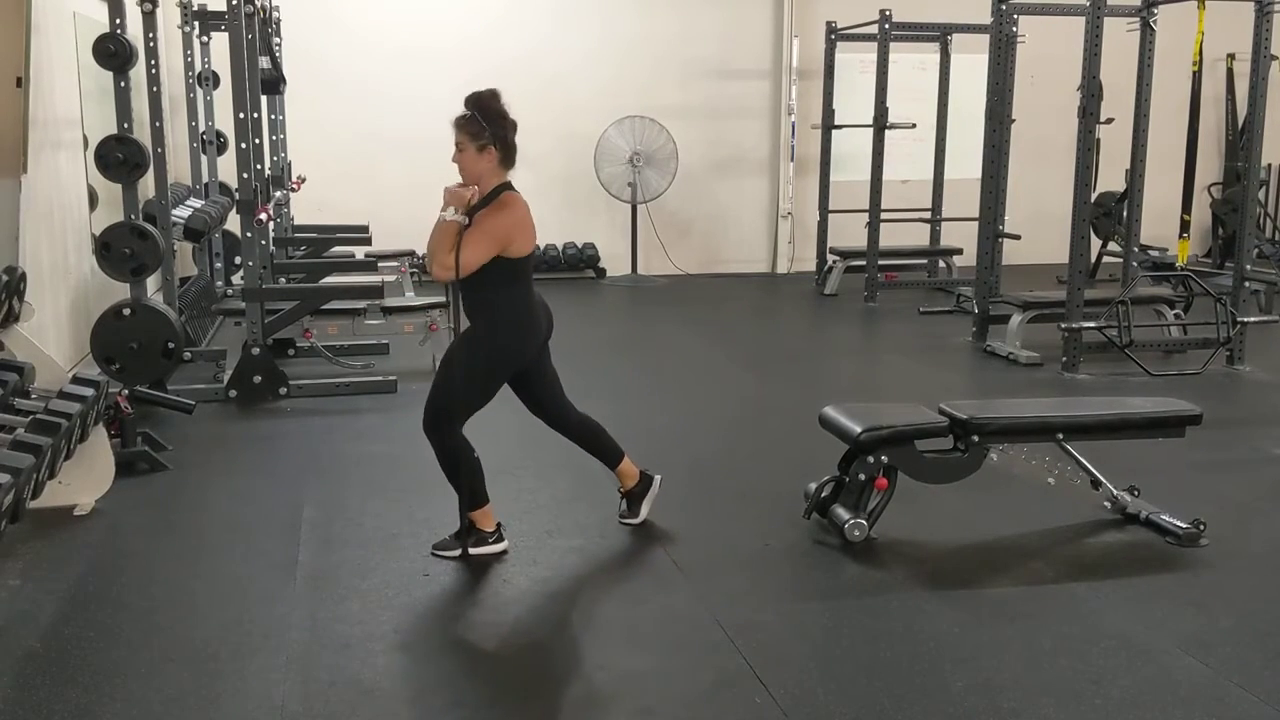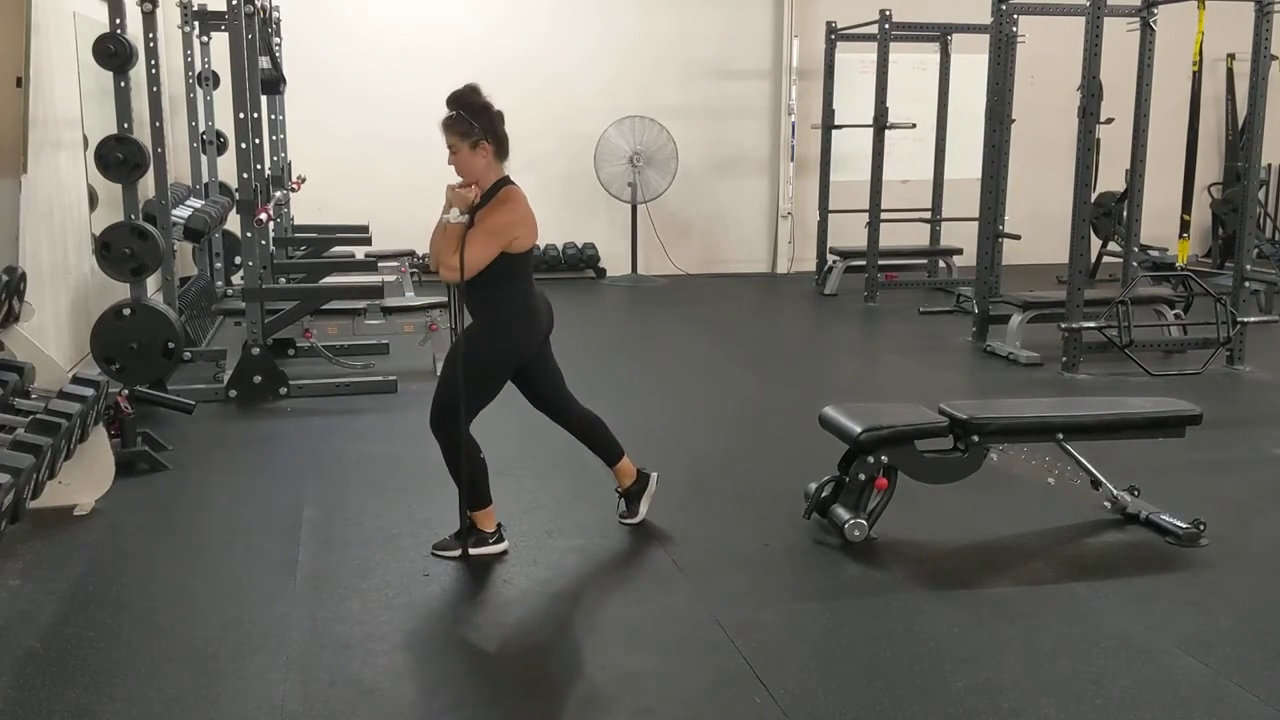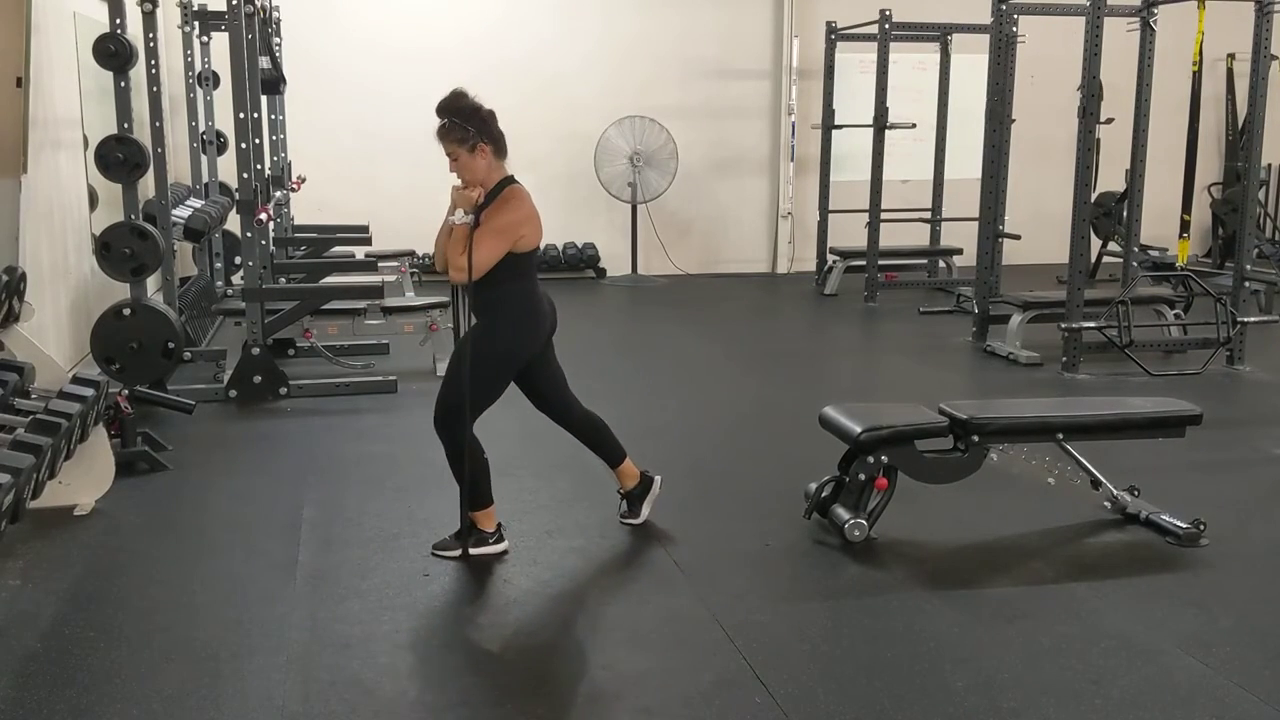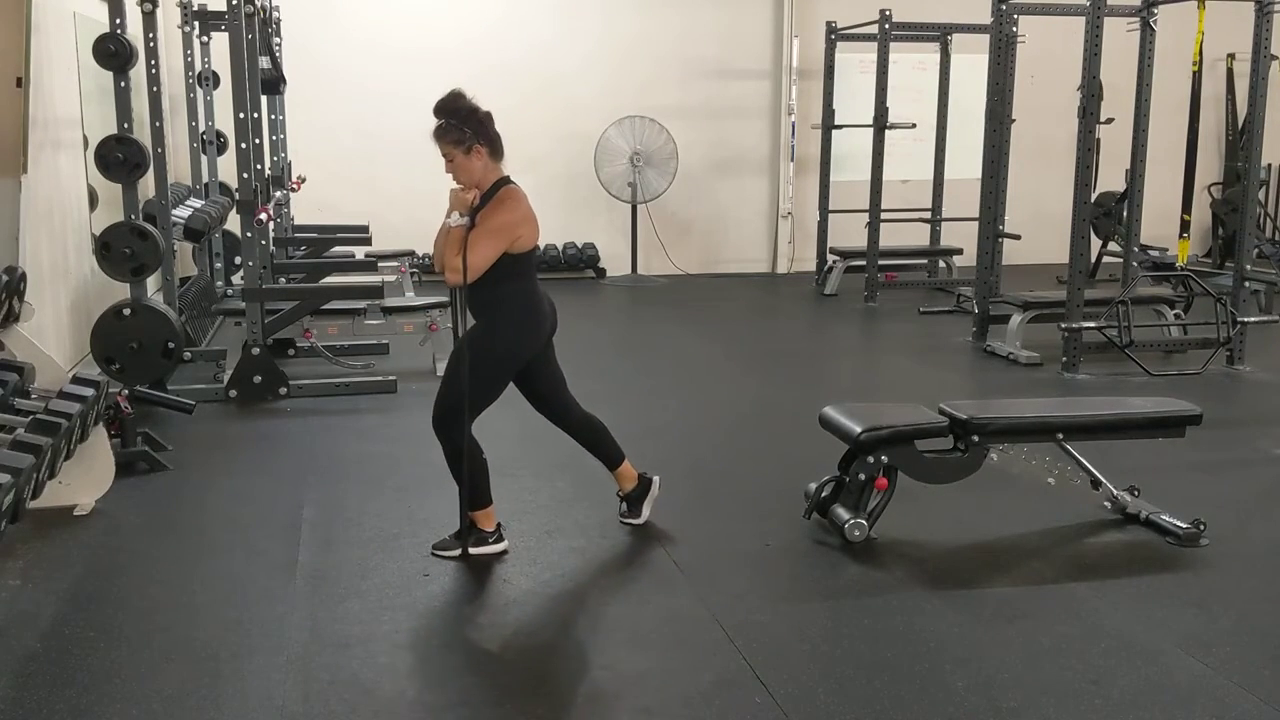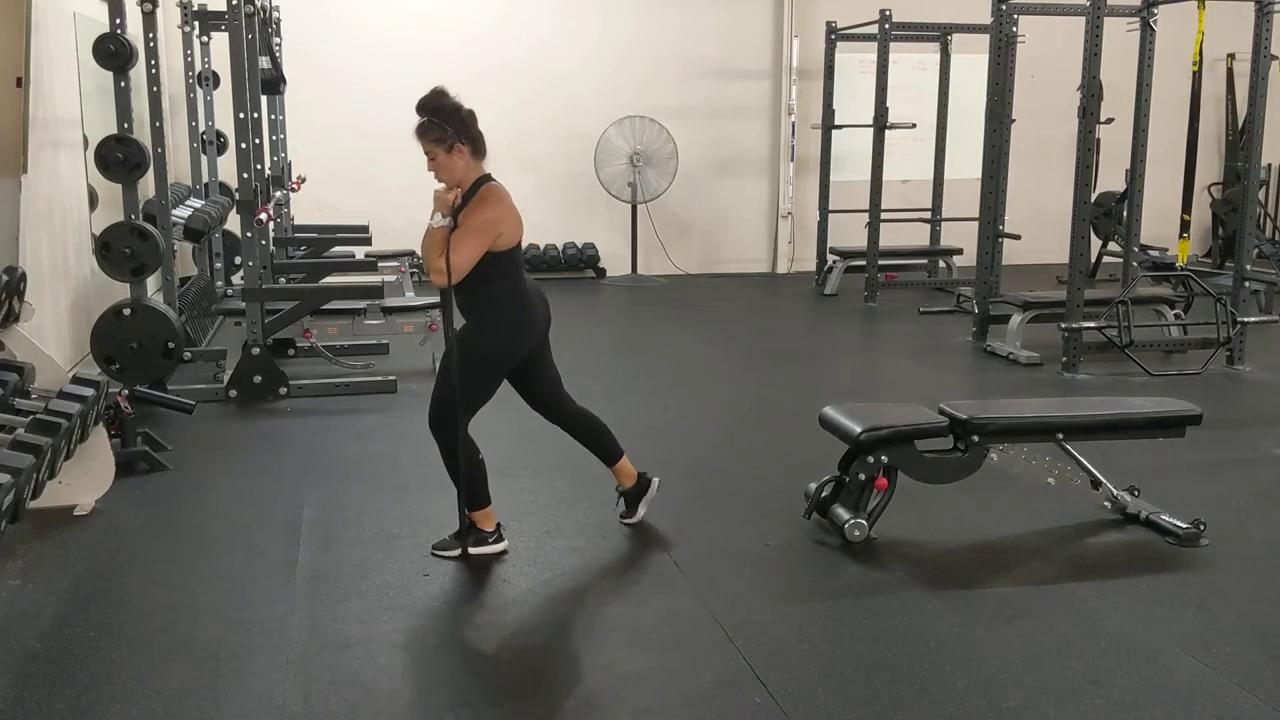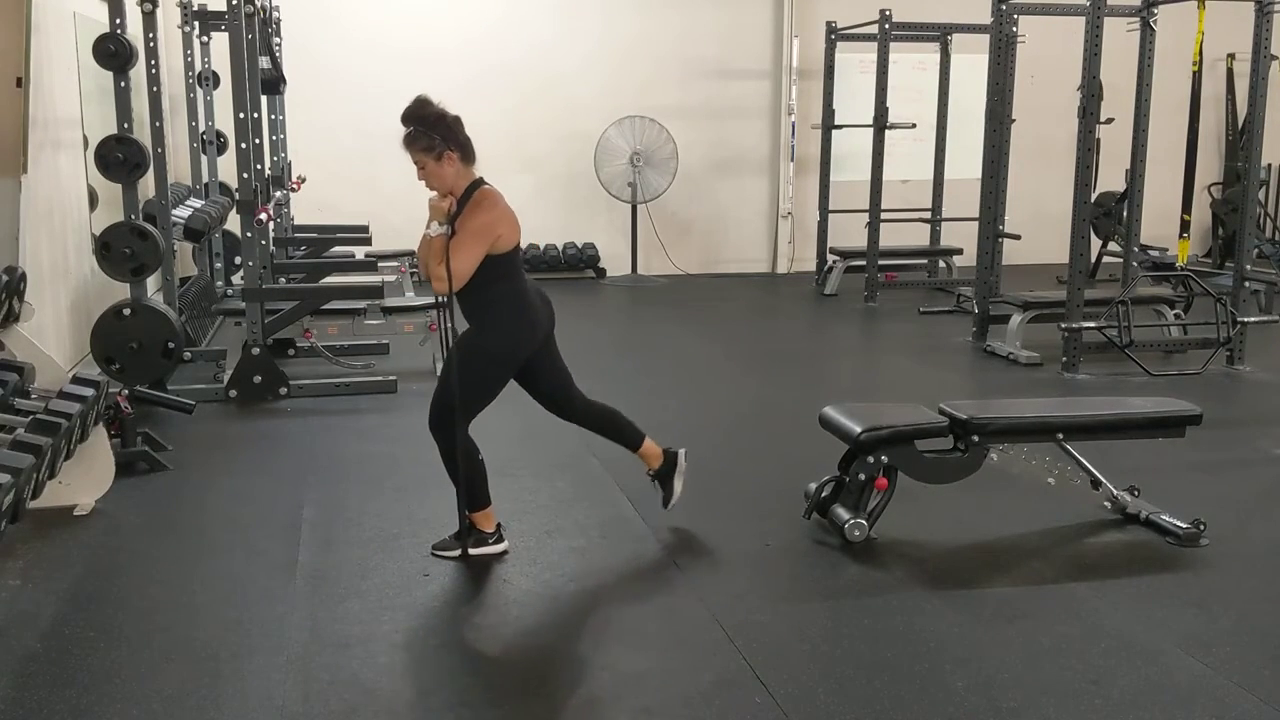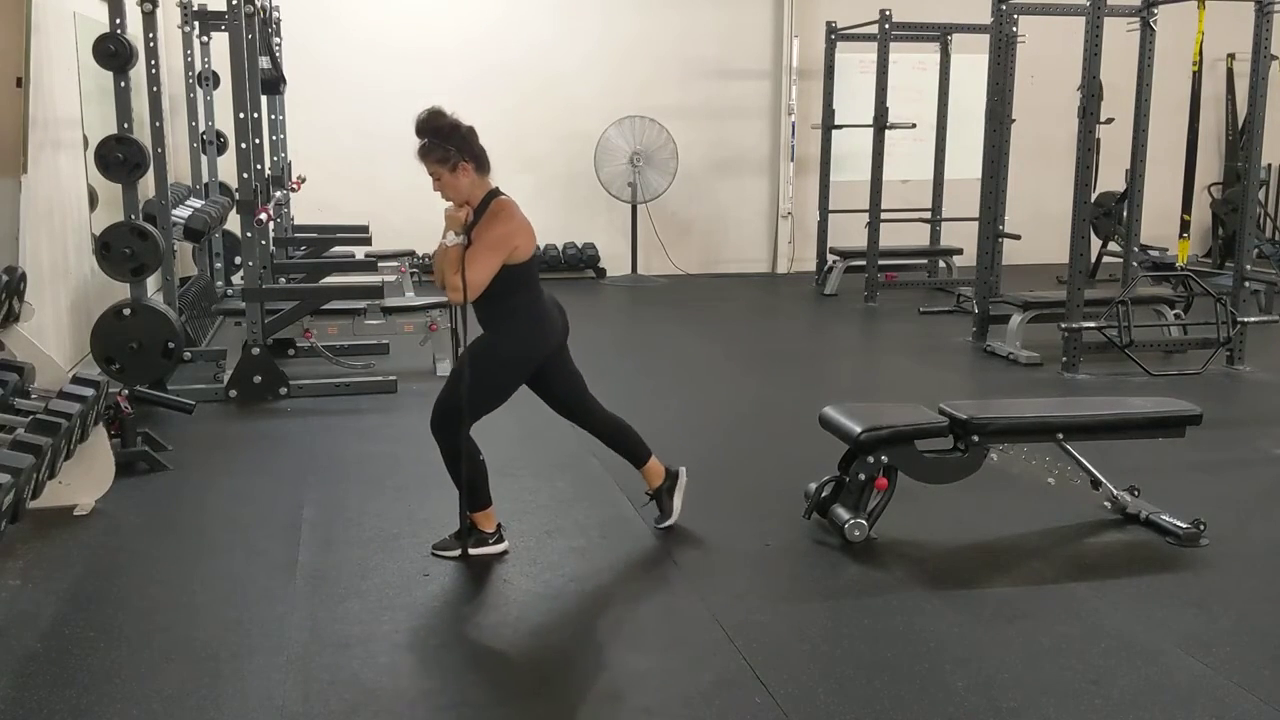
dt=0.2s
person 1, frame 1
left shoulder: (503, 213)
right shoulder: (484, 200)
left elbow: (444, 268)
right elbow: (433, 257)
left wrist: (453, 213)
right wrist: (452, 210)
left hip: (501, 334)
right hip: (521, 326)
left knee: (440, 422)
right knee: (556, 410)
left ankle: (484, 531)
right ankle: (636, 481)
person 1, frame 2
left shoulder: (506, 207)
right shoulder: (482, 197)
left elbow: (452, 270)
right elbow: (437, 260)
left wrist: (457, 214)
right wrist: (451, 211)
left hip: (503, 330)
right hip: (521, 322)
left knee: (447, 421)
right knee: (560, 405)
left ankle: (485, 532)
right ankle: (633, 480)
person 1, frame 3
left shoulder: (511, 206)
right shoulder: (485, 196)
left elbow: (462, 271)
right elbow: (442, 261)
left wrist: (462, 213)
right wrist: (456, 211)
left hip: (507, 330)
right hip: (524, 322)
left knee: (451, 422)
right knee: (562, 406)
left ankle: (485, 531)
right ankle: (636, 482)
person 1, frame 4
left shoulder: (506, 207)
right shoulder: (482, 198)
left elbow: (456, 272)
right elbow: (442, 261)
left wrist: (457, 215)
right wrist: (456, 214)
left hip: (507, 330)
right hip: (525, 322)
left knee: (450, 422)
right knee: (562, 408)
left ankle: (485, 532)
right ankle: (634, 485)
person 1, frame 5
left shoulder: (488, 205)
right shoulder: (467, 196)
left elbow: (443, 274)
right elbow: (432, 262)
left wrist: (442, 217)
right wrist: (442, 215)
left hip: (499, 329)
right hip: (520, 318)
left knee: (446, 421)
right knee: (558, 405)
left ankle: (484, 531)
right ankle: (633, 481)
person 1, frame 6
left shoulder: (482, 209)
right shoulder: (462, 200)
left elbow: (445, 281)
right elbow: (427, 268)
left wrist: (438, 224)
right wrist: (437, 223)
left hip: (502, 331)
right hip: (524, 319)
left knee: (445, 422)
right knee: (569, 402)
left ankle: (484, 531)
right ankle: (662, 460)
person 1, frame 7
left shoulder: (499, 220)
right shoulder: (476, 211)
left elbow: (459, 290)
right elbow: (442, 278)
left wrist: (455, 235)
right wrist: (453, 233)
left hip: (517, 340)
right hip: (537, 328)
left knee: (448, 423)
right knee: (583, 409)
left ankle: (485, 531)
right ankle: (663, 481)
